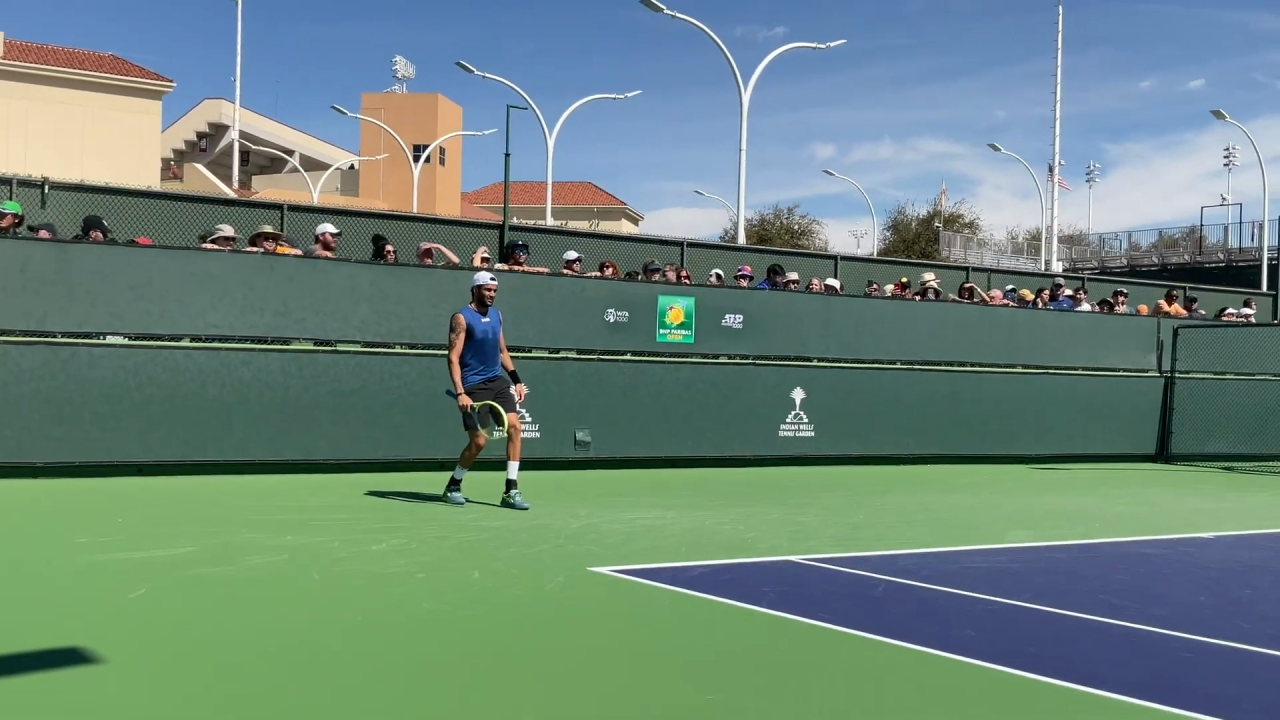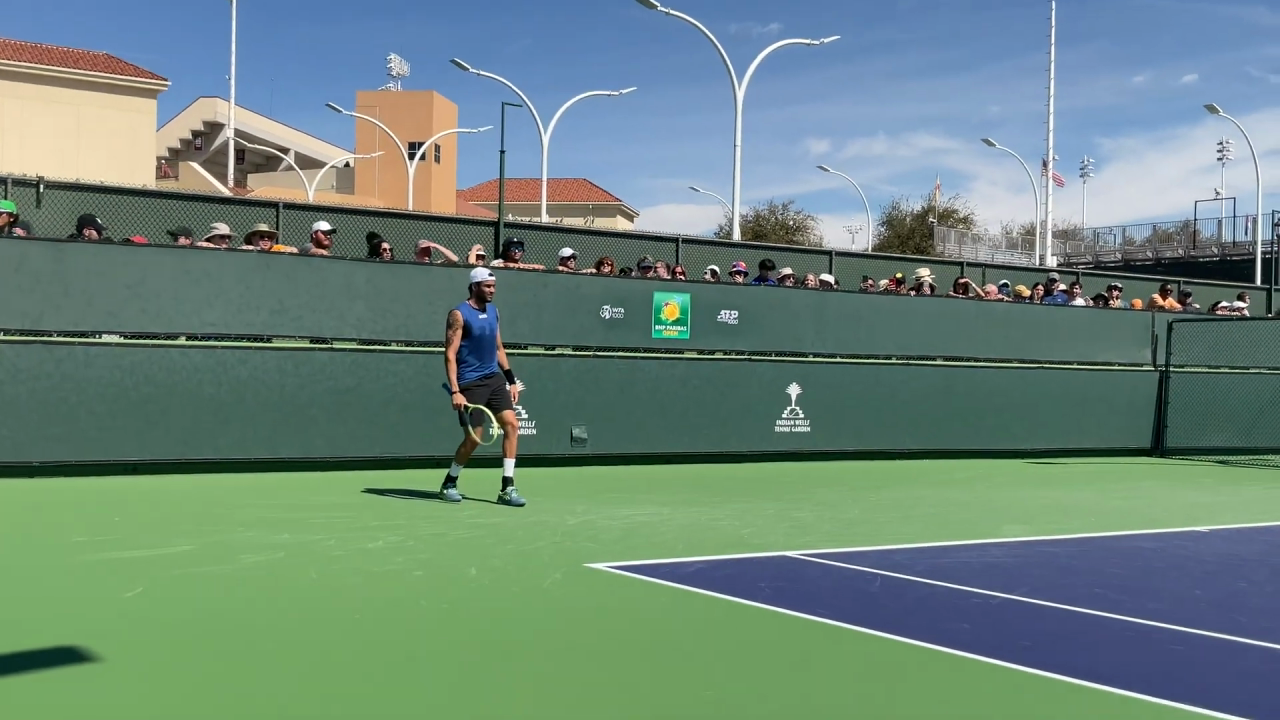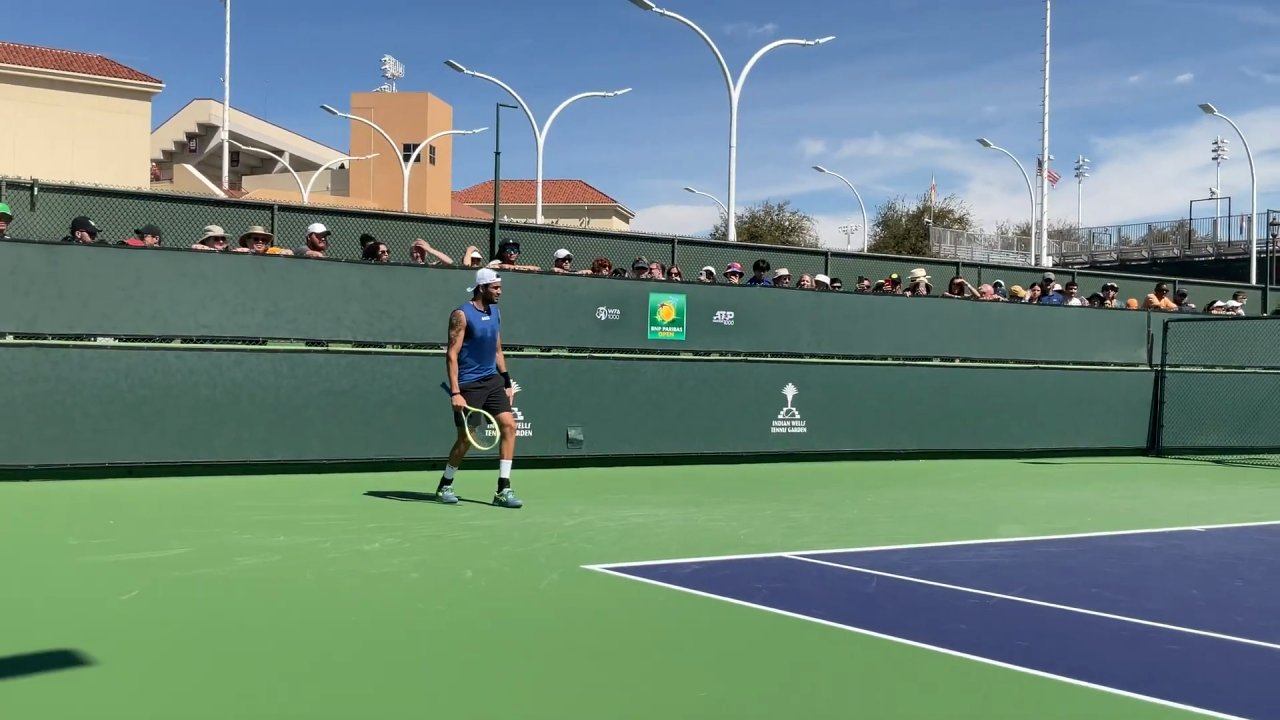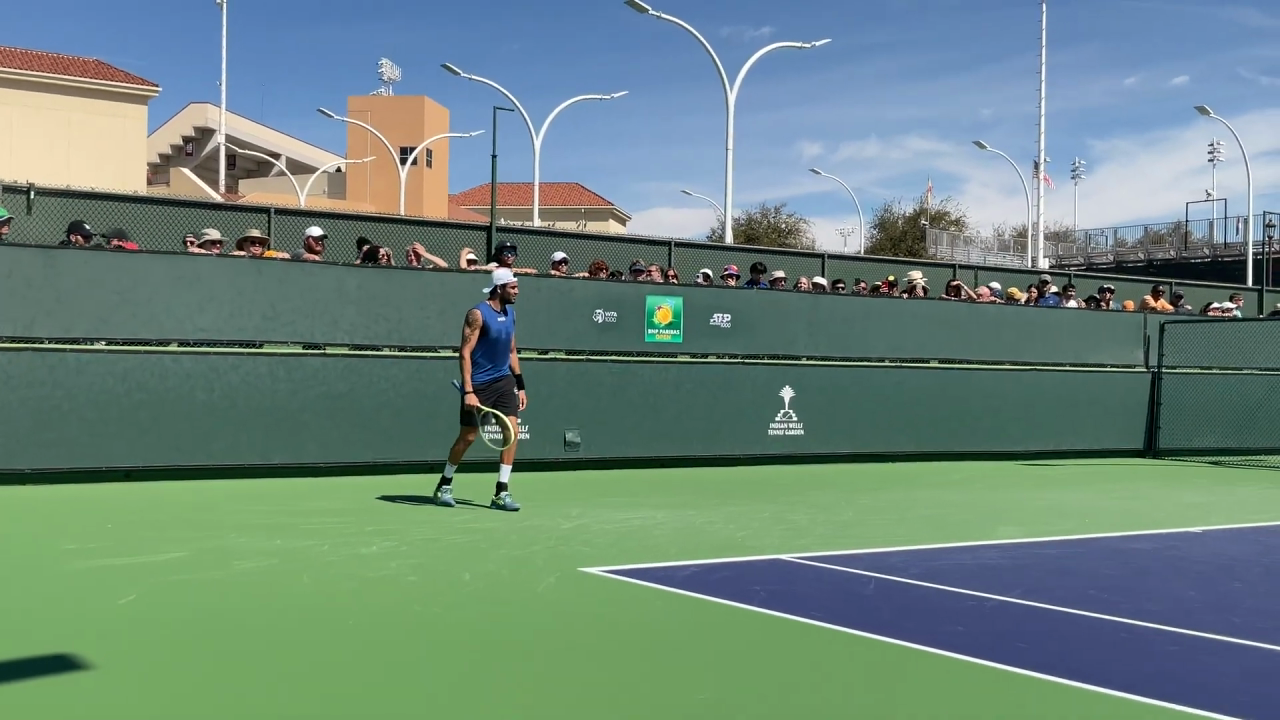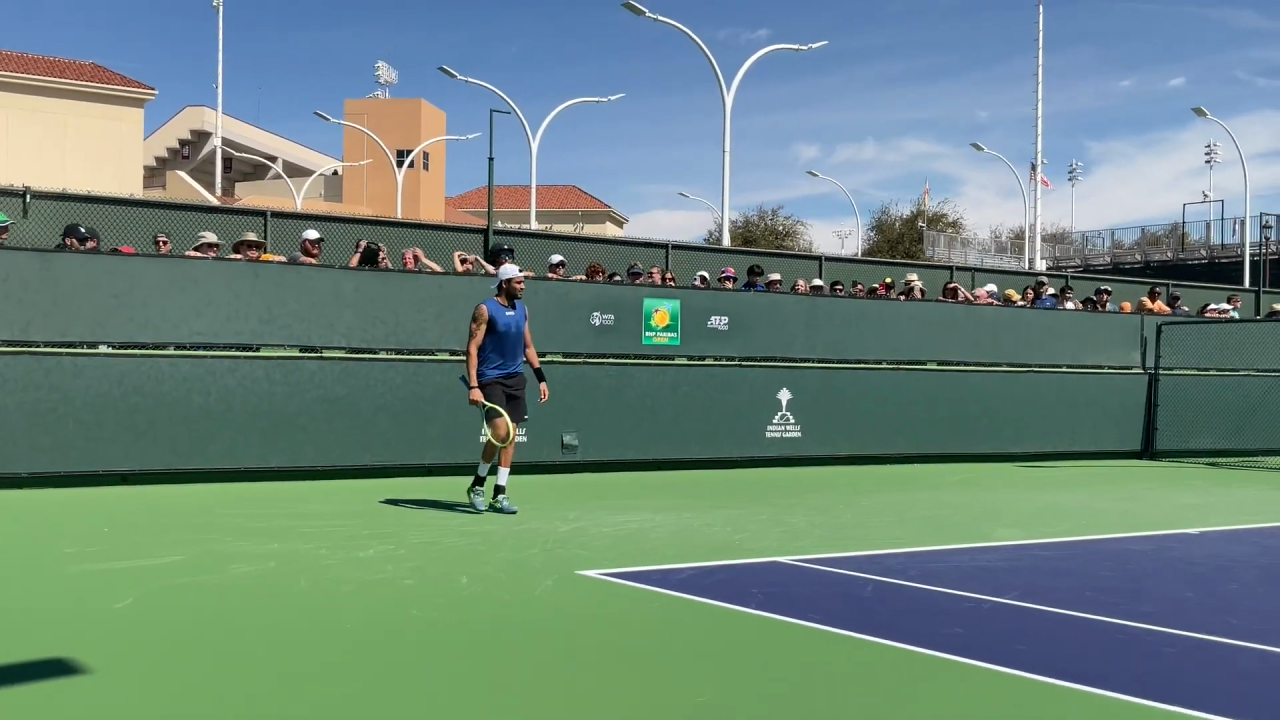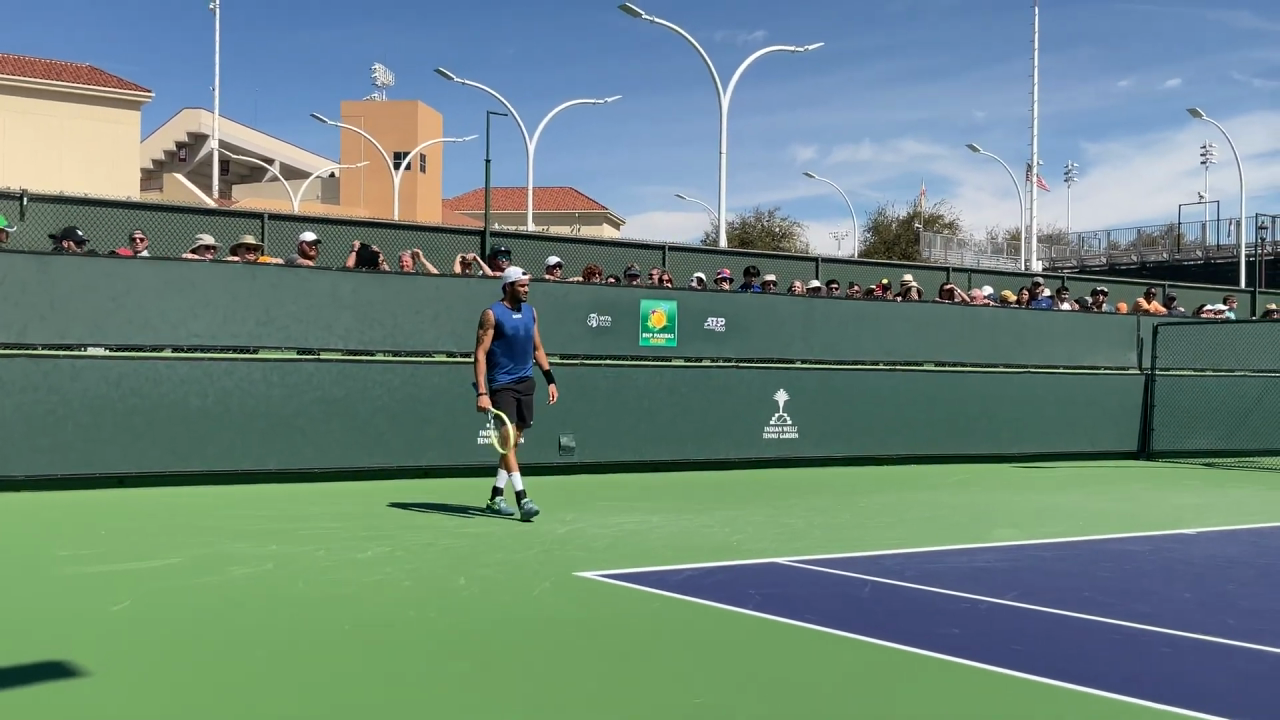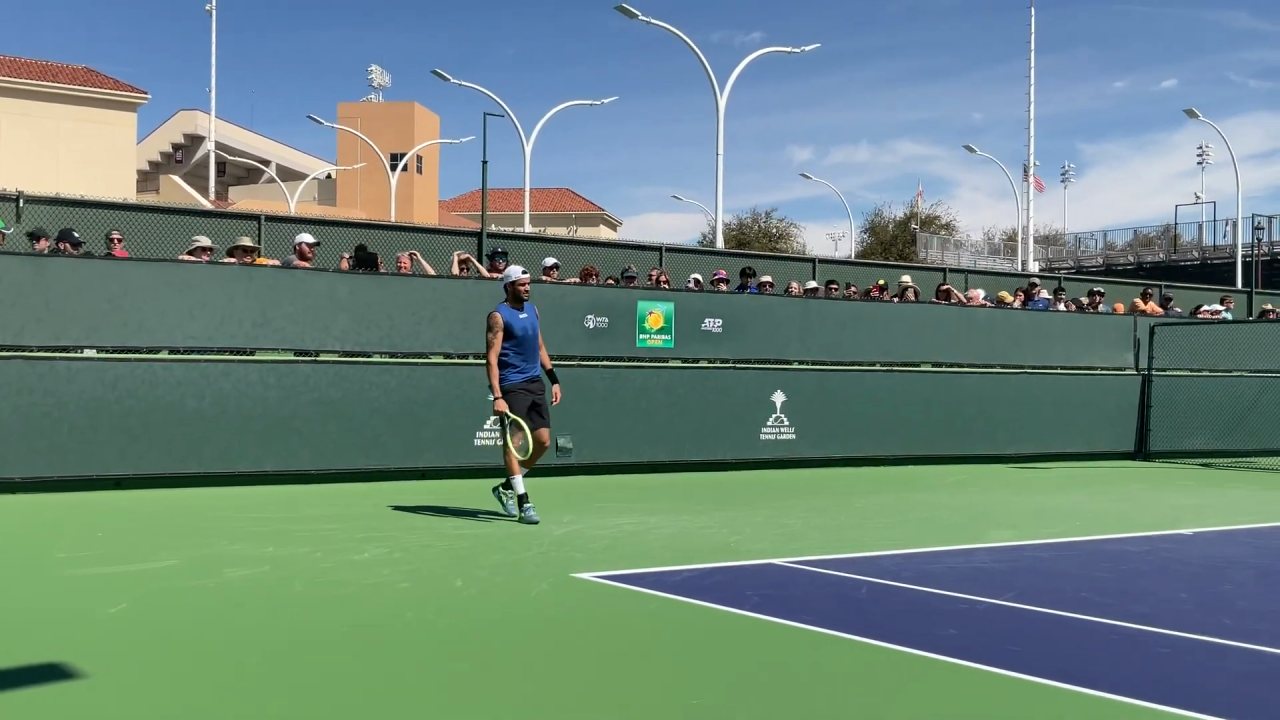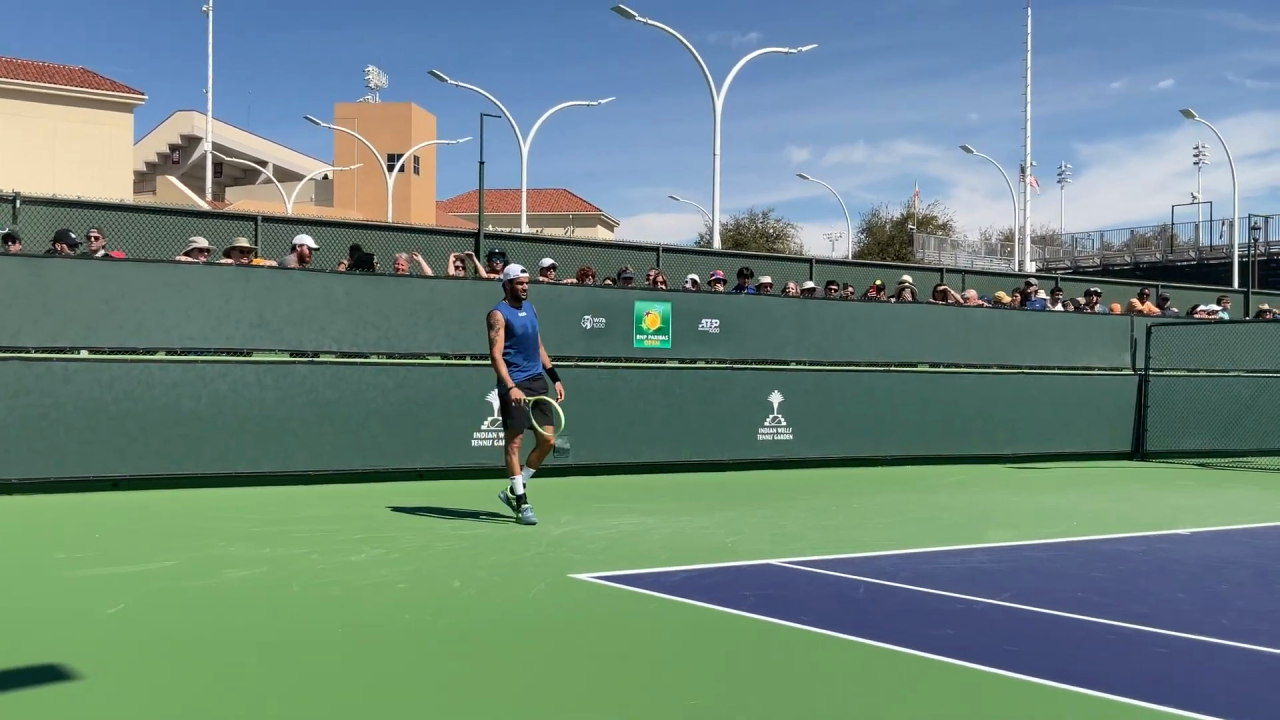
dt=0.3s
person 1, frame 1
left shoulder: (496, 315)
right shoulder: (461, 318)
right elbow: (453, 358)
left wrist: (516, 380)
right wrist: (460, 393)
left hip: (497, 382)
right hip: (474, 386)
left knee: (515, 428)
right knee: (478, 441)
left ankle: (511, 492)
right ankle: (453, 486)
person 1, frame 2
left shoulder: (493, 311)
right shoulder: (459, 314)
right elbow: (450, 355)
left wrist: (511, 379)
right wrist: (455, 391)
left hip: (494, 379)
right hip: (470, 383)
left knee: (511, 425)
right knee: (473, 438)
left ankle: (507, 489)
right ankle: (449, 483)
person 1, frame 3
left shoulder: (495, 312)
right shoulder: (462, 315)
right elbow: (452, 355)
left wrist: (507, 383)
right wrist: (455, 392)
left hip: (492, 380)
right hip: (469, 384)
left knee: (509, 427)
right knee: (466, 439)
left ankle: (503, 490)
right ankle: (444, 486)
person 1, frame 4
left shoulder: (510, 313)
right shoulder: (478, 314)
right elbow: (465, 354)
left wrist: (520, 386)
right wrist: (468, 391)
left hip: (504, 382)
right hip: (480, 384)
left knee: (512, 431)
right knee: (468, 437)
left ankle: (501, 493)
right ankle: (444, 485)
person 1, frame 5
left shoulder: (522, 309)
right shoulder: (485, 309)
left elbow: (528, 346)
right elbow: (472, 348)
left wrist: (541, 378)
right wrist: (473, 386)
left hip: (516, 379)
right hip: (492, 380)
left knee: (510, 436)
right knee: (499, 434)
left ankle: (499, 496)
right ankle: (477, 484)
person 1, frame 6
left shoulder: (530, 312)
right shoulder: (492, 314)
left elbow: (537, 348)
right elbow: (480, 354)
left wrist: (550, 380)
right wrist: (481, 392)
left hip: (526, 384)
right hip: (502, 385)
left knee: (515, 441)
right knee: (507, 440)
left ankle: (495, 498)
right ankle: (522, 500)
person 1, frame 7
left shoulder: (532, 310)
right shoulder: (498, 316)
right elbow: (492, 358)
left wrist: (554, 380)
right wrist: (497, 396)
left hip: (536, 384)
right hip: (513, 386)
left knee: (542, 442)
left ankle: (506, 487)
right ankle: (524, 504)
person 1, frame 8
left shoulder: (530, 309)
right shoulder: (498, 314)
right elbow: (496, 355)
left wrist: (555, 378)
right wrist: (510, 387)
left hip: (538, 382)
right hip: (515, 386)
left knee: (547, 441)
right knee: (514, 443)
left ankle: (515, 491)
right ankle: (522, 505)
